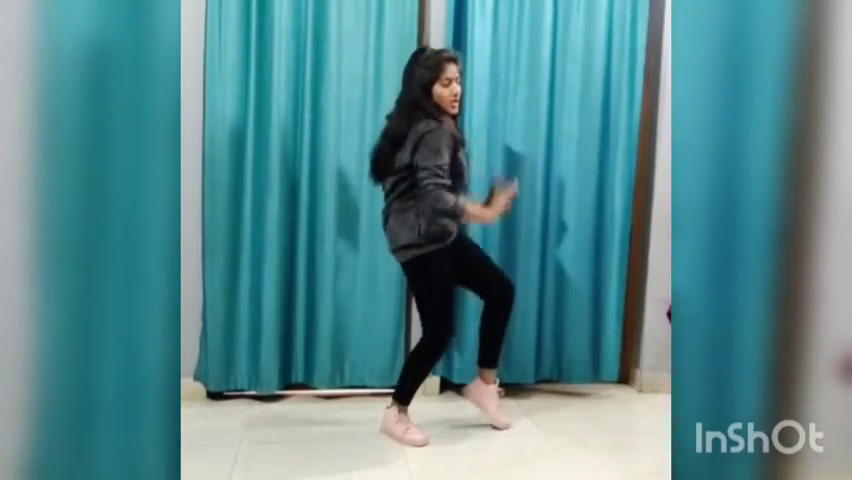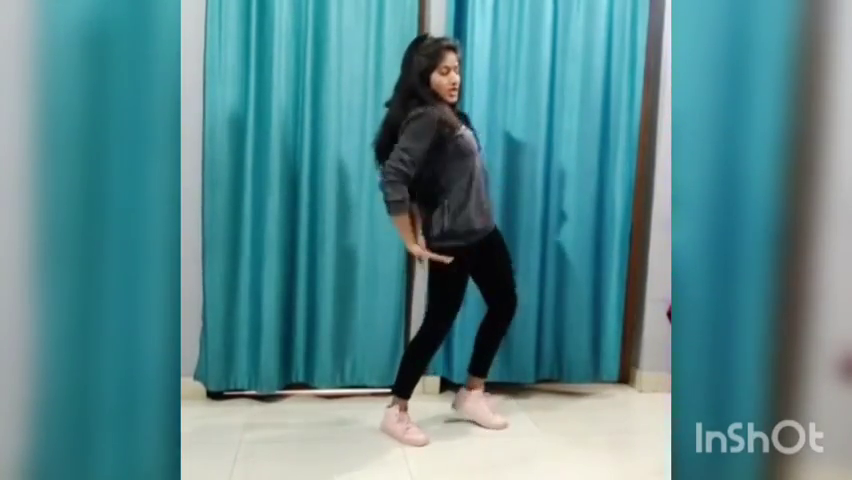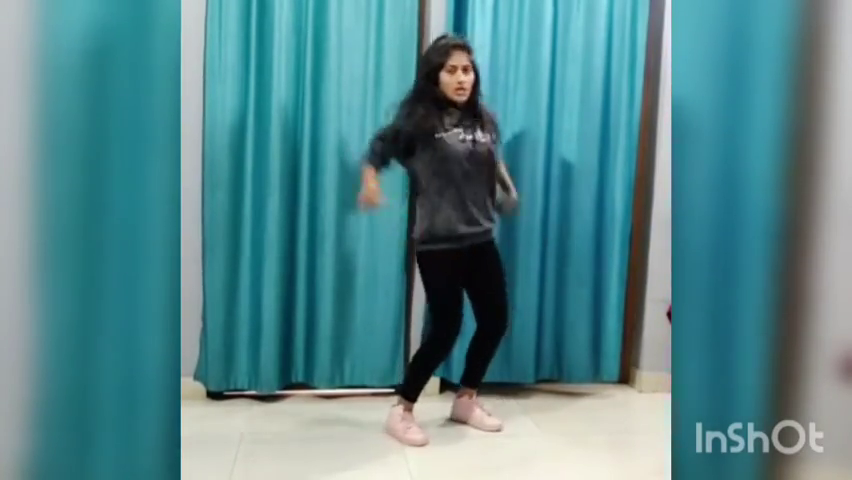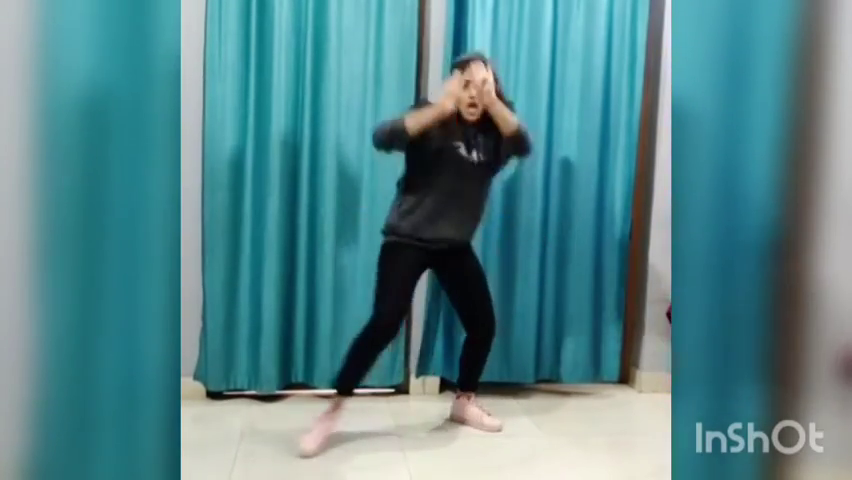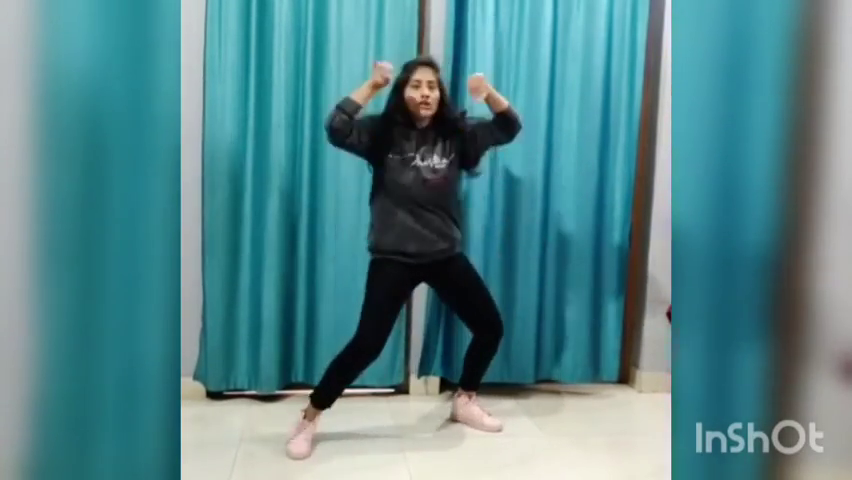
dt=0.3s
person 1, frame 1
left shoulder: (437, 127)
right shoulder: (433, 131)
right elbow: (434, 195)
left wrist: (483, 204)
right wrist: (483, 213)
left hip: (441, 238)
right hip: (421, 243)
left knee: (501, 292)
right knee: (439, 332)
left ankle: (485, 384)
right ankle: (395, 414)
person 1, frame 2
left shoulder: (448, 115)
right shoulder: (425, 119)
right elbow: (394, 180)
right wrist: (411, 241)
left hip: (481, 229)
right hip: (450, 239)
left knee: (504, 304)
right knee: (438, 322)
left ankle: (471, 394)
right ankle: (396, 411)
person 1, frame 3
left shoulder: (482, 118)
right shoulder: (418, 116)
right elbow: (380, 147)
left wrist: (505, 183)
right wrist: (370, 181)
left hip: (479, 239)
right hip: (438, 243)
left knee: (495, 320)
right knee: (445, 330)
left ankle: (466, 401)
right ankle: (403, 411)
person 1, frame 4
left shoulder: (492, 134)
right shoulder: (428, 125)
left elbow: (523, 145)
right elbow: (383, 137)
left wrist: (492, 99)
right wrist: (441, 107)
left hip: (455, 246)
right hip: (406, 241)
left knee: (484, 324)
right knee: (385, 324)
left ankle: (465, 402)
right ankle: (333, 412)
person 1, frame 5
left shoulder: (458, 135)
right shoulder: (383, 135)
left elbow: (508, 128)
right elbow: (337, 129)
left wrist: (486, 90)
right wrist: (372, 87)
left hip: (446, 256)
right hip: (393, 258)
left knee: (490, 326)
right knee: (367, 343)
left ankle: (465, 401)
right ankle: (308, 420)
